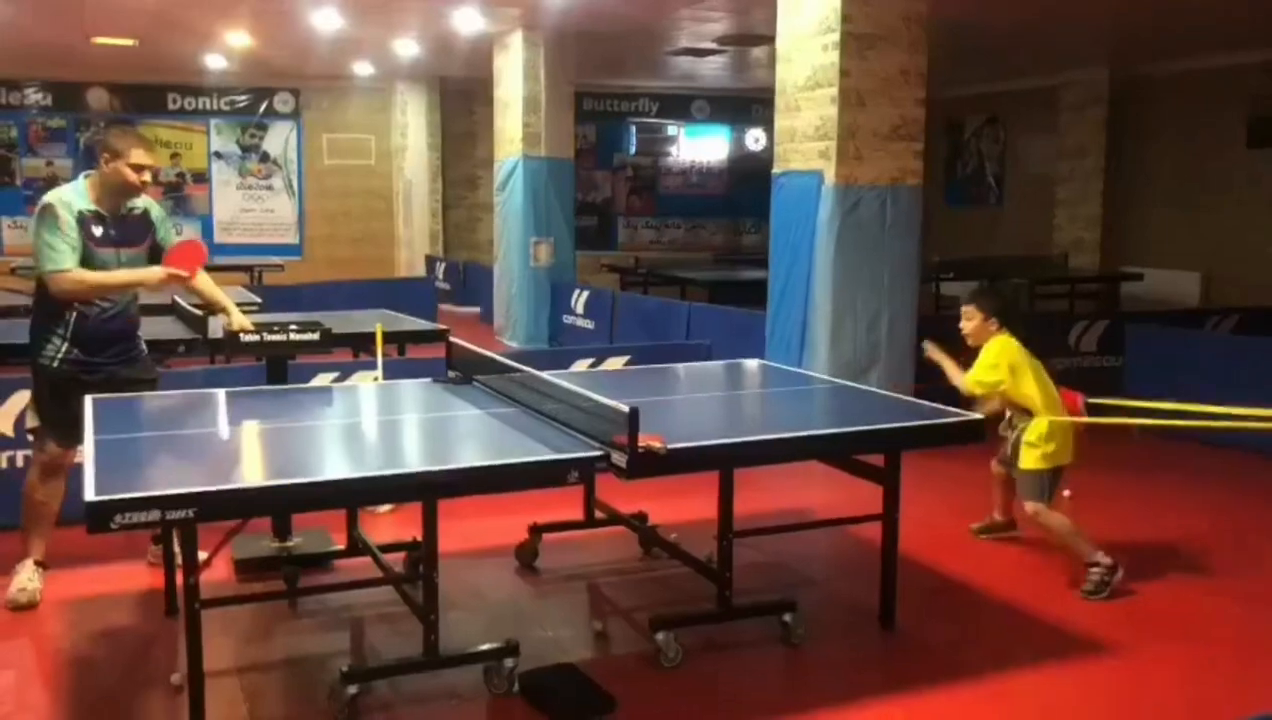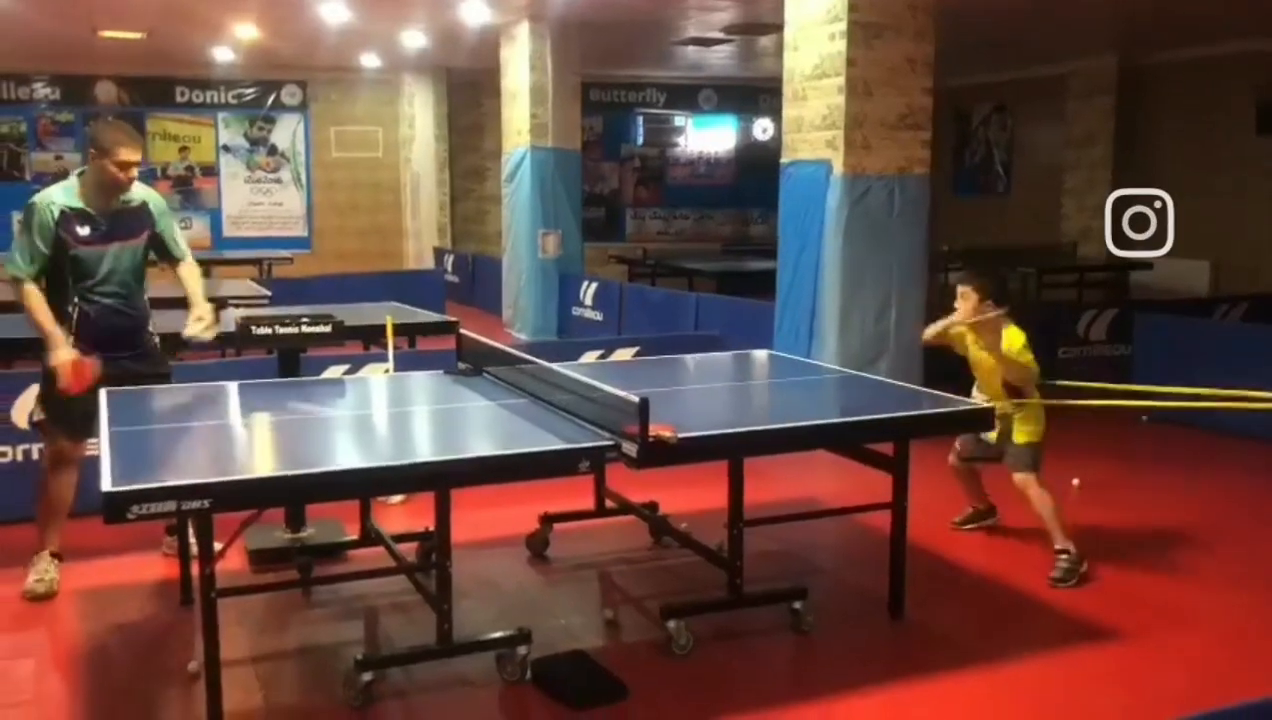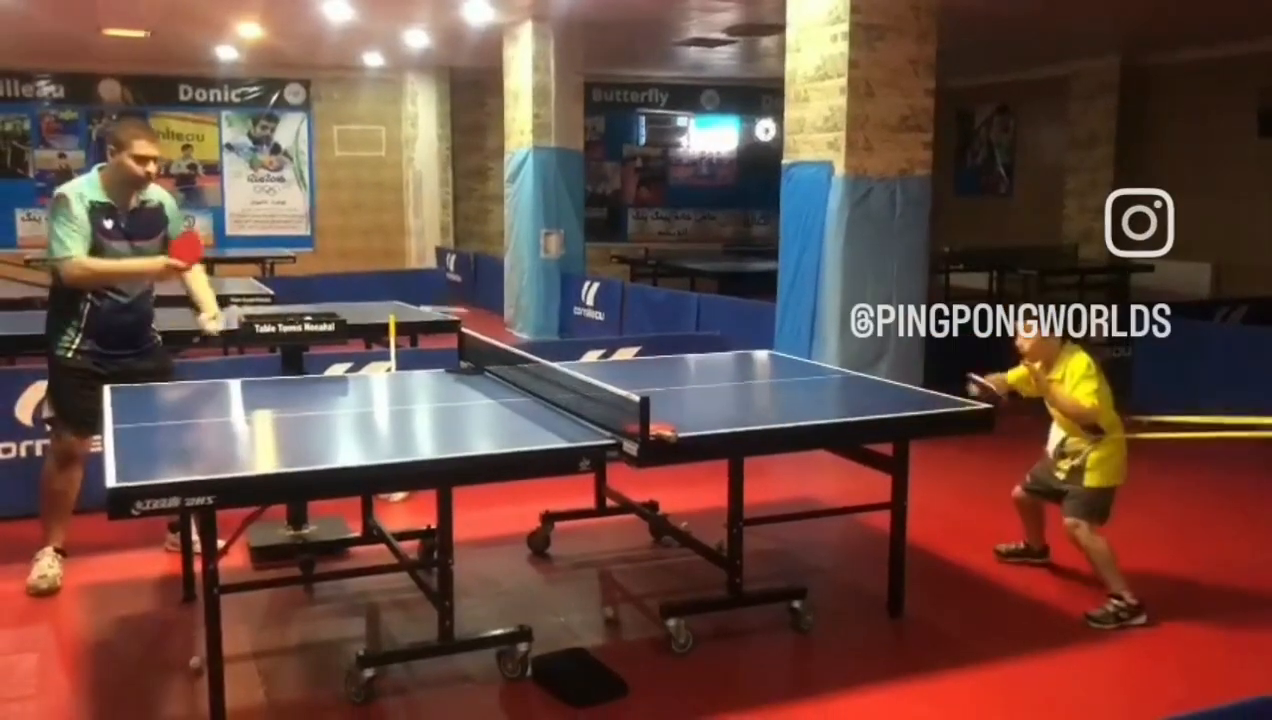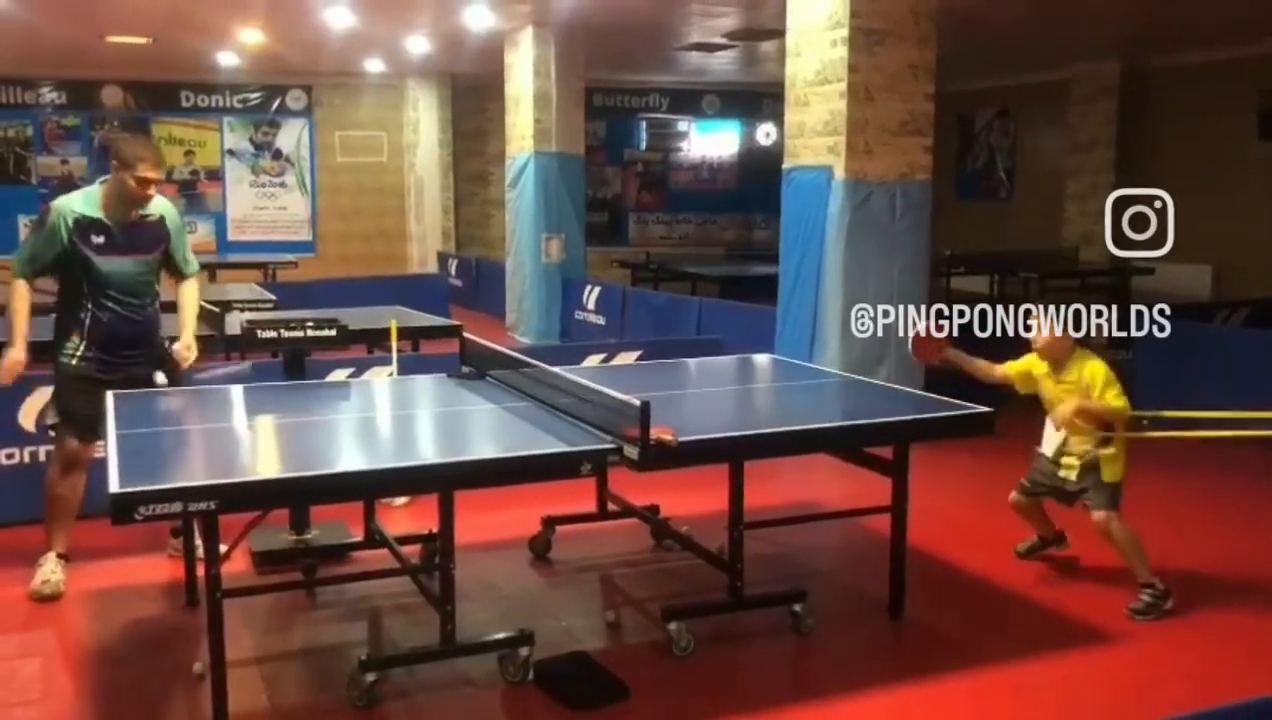
dt=0.5s
person 1, frame 1
left shoulder: (147, 211)
right shoulder: (60, 207)
left elbow: (185, 266)
right elbow: (60, 282)
left wrist: (229, 307)
right wrist: (137, 277)
left hip: (125, 352)
right hip: (65, 355)
right knee: (52, 455)
left ankle: (163, 540)
person 1, frame 2
left shoulder: (149, 202)
right shoulder: (49, 208)
left elbow: (180, 259)
right elbow: (26, 282)
left wrist: (200, 303)
right wrist: (57, 341)
left hip: (137, 348)
right hip: (77, 351)
right knee: (63, 450)
left ankle: (176, 532)
right ankle: (47, 553)
person 1, frame 3
left shoulder: (161, 203)
right shoulder: (73, 198)
left elbow: (187, 261)
right elbow: (70, 269)
left wrist: (207, 304)
right wrist: (144, 267)
left hip: (141, 345)
right hip: (82, 347)
right knee: (69, 446)
left ankle: (180, 527)
right ankle: (51, 548)
person 1, frame 4
left shoulder: (165, 216)
right shoulder: (66, 214)
left elbow: (186, 275)
left wrist: (188, 333)
left hip: (147, 353)
right hip: (85, 355)
right knee: (72, 450)
left ankle: (182, 532)
right ankle: (55, 554)
person 2, frame 1
left shoulder: (996, 352)
right shoulder: (1005, 348)
left elbow: (970, 387)
left wrist: (943, 360)
right wrist: (991, 407)
left hip: (1040, 432)
right hip: (1029, 425)
left knee: (1035, 508)
right knee: (1000, 468)
left ankle: (1100, 564)
right ankle: (1003, 520)
person 2, frame 2
left shoulder: (1012, 337)
right shoulder: (965, 330)
left elbow: (1027, 381)
right elbow: (930, 338)
left wrist: (996, 352)
right wrist: (953, 322)
left hip: (1020, 416)
left knee: (1025, 481)
right knee: (960, 461)
left ankle: (1068, 552)
right ankle: (983, 509)
person 2, frame 3
left shoulder: (1080, 365)
right shoulder: (1036, 366)
left elbow: (1088, 415)
right elbow: (1006, 380)
left wrist: (1047, 393)
right wrist: (987, 384)
left hip: (1098, 452)
right hip: (1067, 446)
left knee: (1076, 525)
right knee: (1024, 495)
left ankle: (1125, 601)
right ankle: (1035, 548)
person 2, frame 4
left shoulder: (1095, 370)
right shoulder: (1036, 365)
left elbow: (1122, 413)
right elbow: (993, 374)
left wrist: (1081, 405)
right wrist: (954, 358)
left hip: (1098, 452)
right hip: (1058, 447)
left knee: (1104, 519)
right knee: (1019, 500)
left ankle: (1153, 587)
right ankle: (1049, 537)
